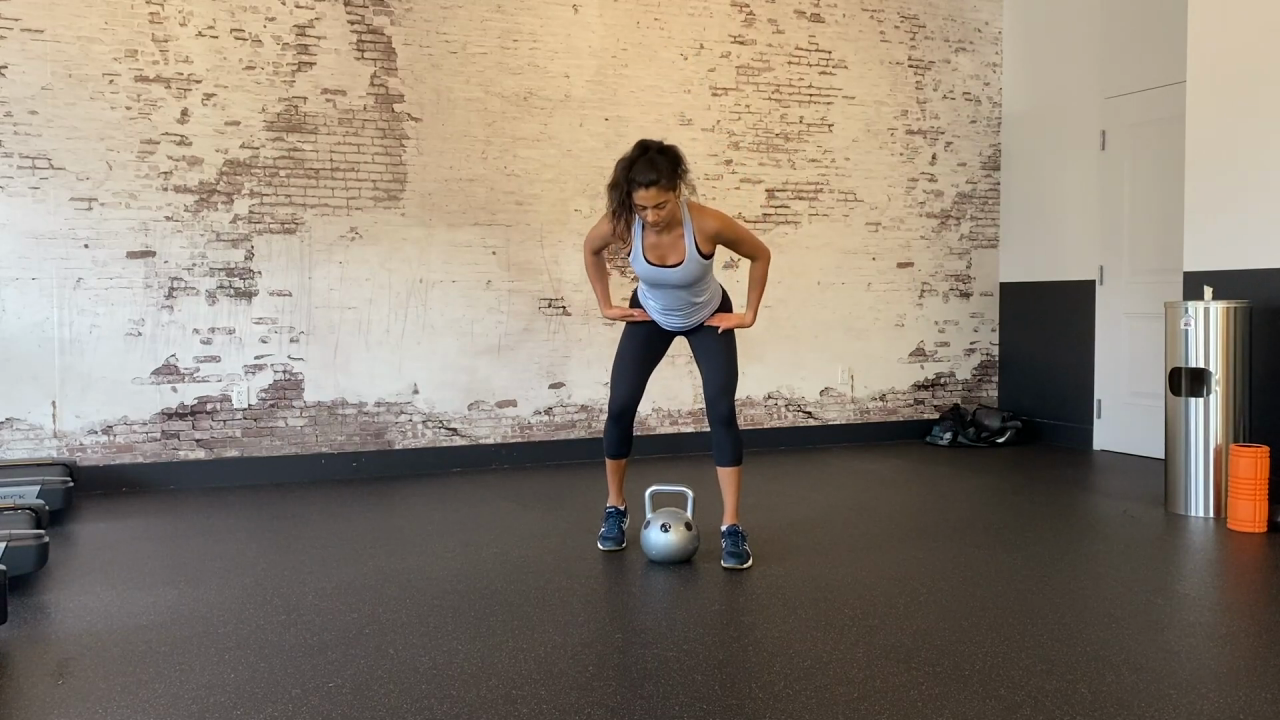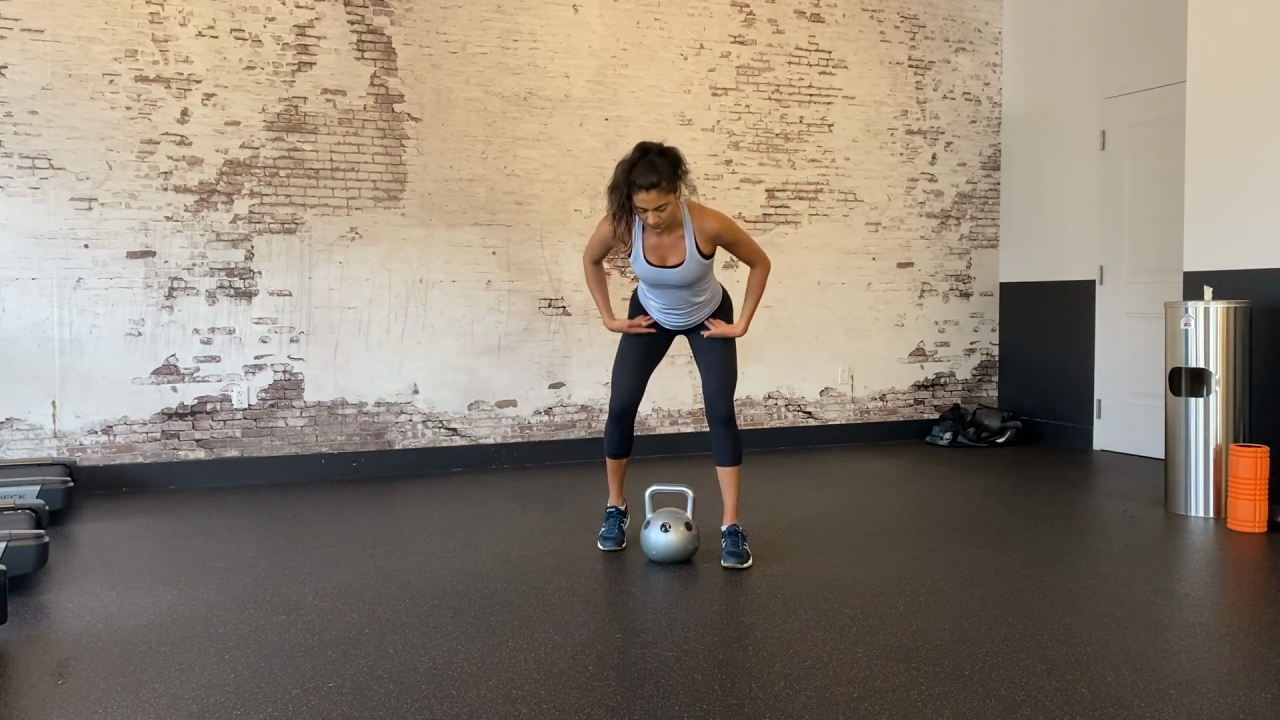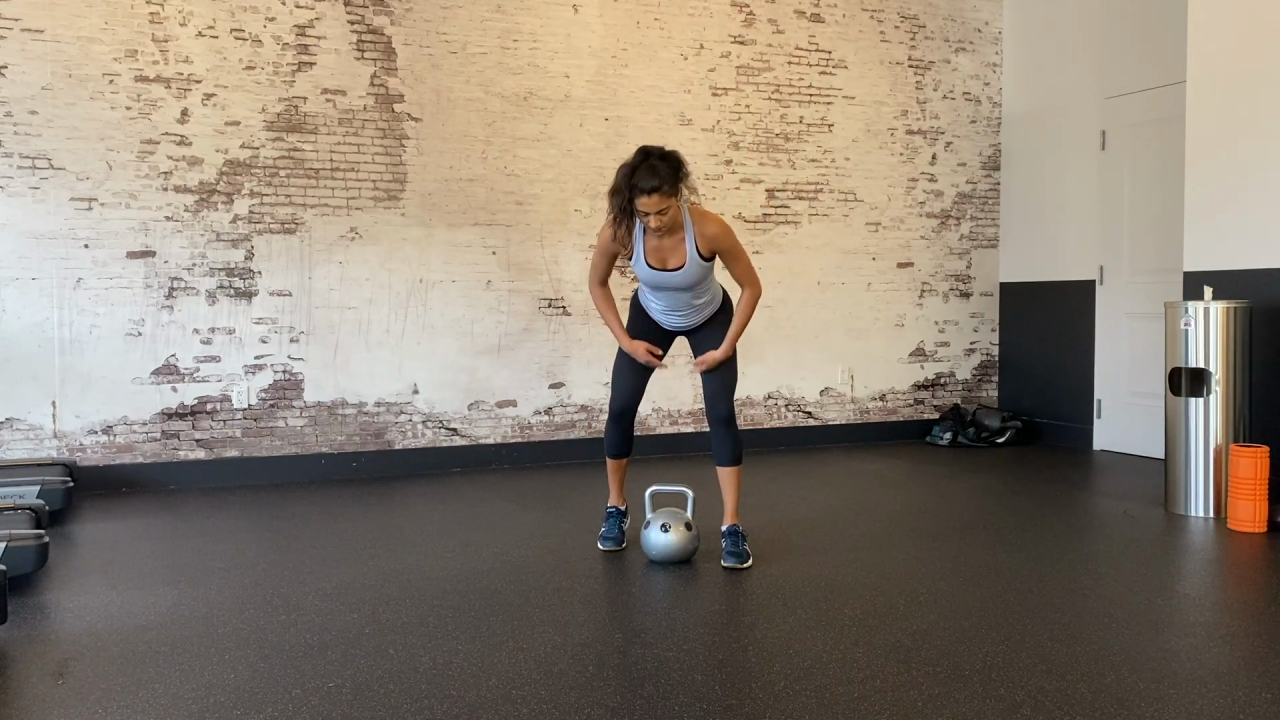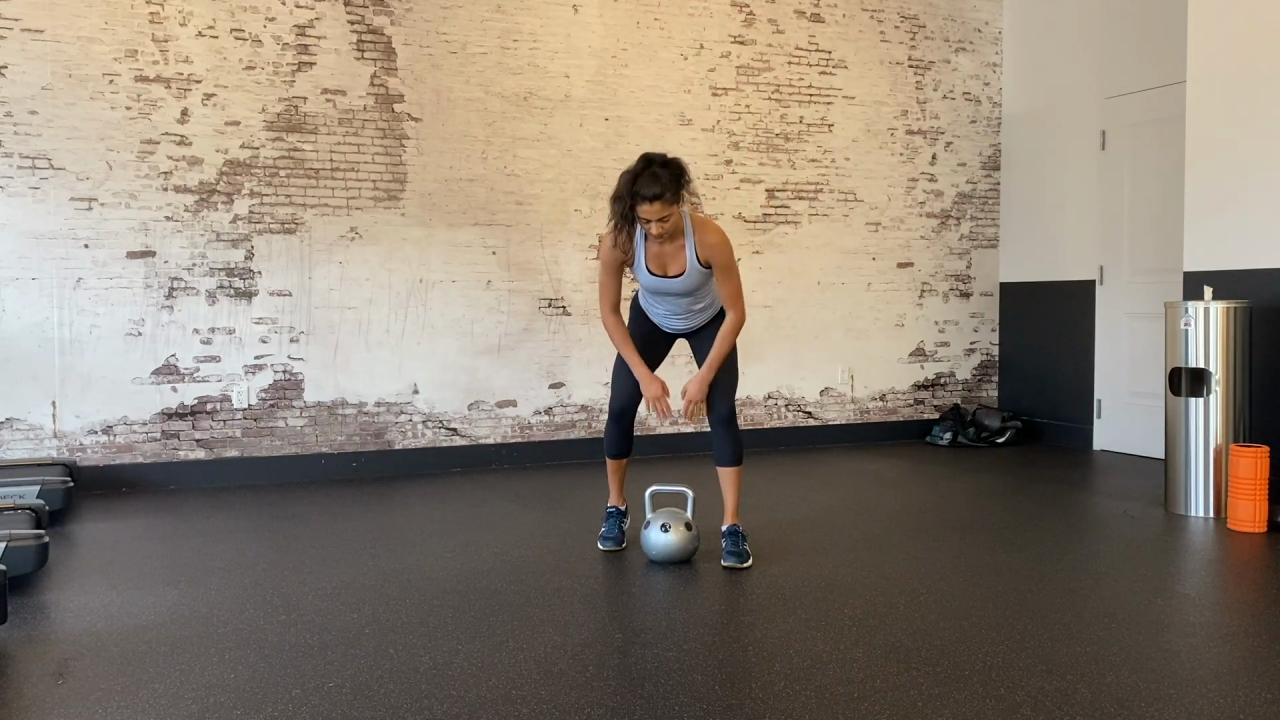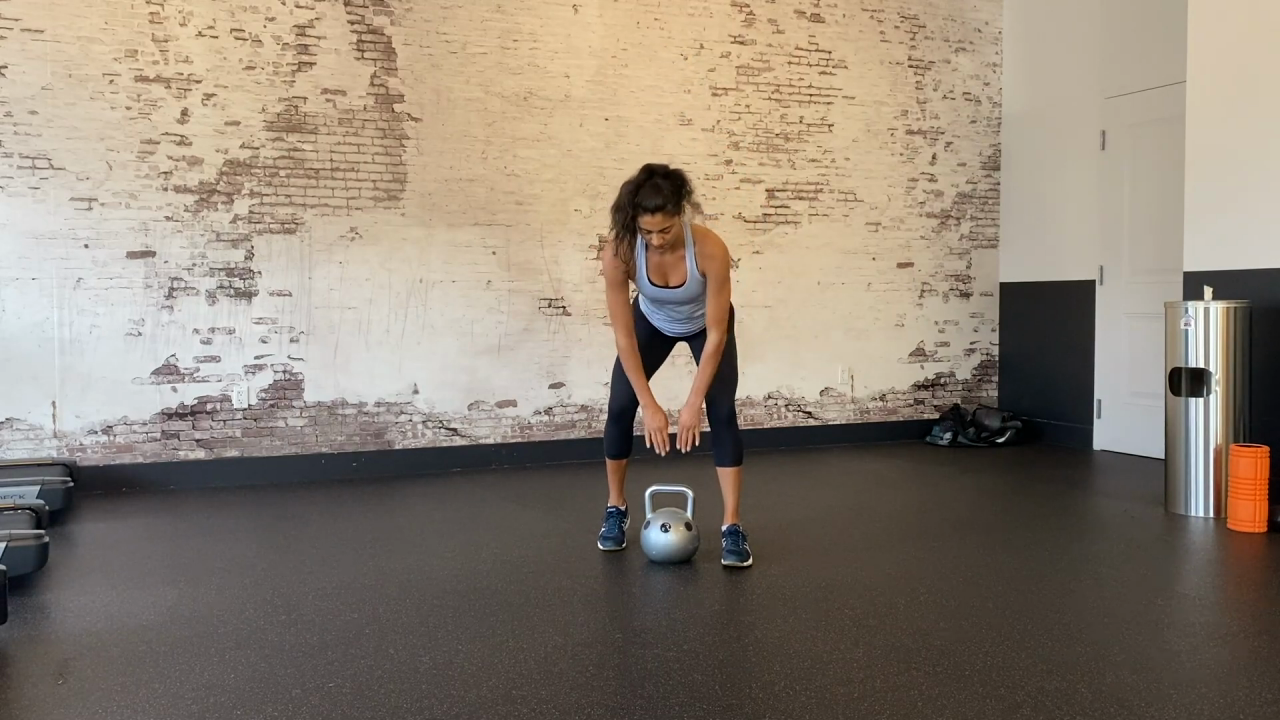
dt=0.1s
person 1, frame 1
left shoulder: (710, 224)
right shoulder: (618, 225)
left elbow: (761, 256)
right elbow: (590, 253)
left wrist: (749, 313)
right wrist: (607, 306)
left hip: (708, 318)
right hip: (650, 316)
left knee: (721, 410)
right knee: (620, 407)
left ankle: (732, 527)
right ankle: (615, 508)
person 1, frame 2
left shoulder: (710, 224)
right shoulder: (618, 227)
left elbow: (760, 264)
right elbow: (591, 262)
left wrist: (743, 322)
right wrist: (608, 316)
left hip: (708, 318)
right hip: (650, 317)
left knee: (721, 410)
right knee: (621, 407)
left ankle: (732, 527)
right ankle: (615, 509)
person 1, frame 3
left shoulder: (711, 229)
right shoulder: (619, 232)
left elbow: (751, 286)
right elbow: (597, 284)
left wrist: (726, 348)
right wrist: (625, 341)
left hip: (709, 318)
right hip: (650, 318)
left knee: (720, 410)
right knee: (621, 406)
left ankle: (732, 526)
right ankle: (616, 508)
person 1, frame 4
left shoulder: (710, 237)
right shoulder: (620, 239)
left elbow: (735, 311)
right elbow: (609, 310)
left wrist: (704, 378)
right wrist: (643, 374)
left hip: (708, 322)
right hip: (650, 320)
left knee: (722, 411)
right knee: (621, 407)
left ankle: (732, 526)
right ankle: (616, 508)
person 1, frame 5
left shoulder: (711, 249)
right shoulder: (619, 253)
left elbow: (716, 334)
right elbow: (624, 336)
left wrist: (693, 405)
right wrist: (649, 406)
left hip: (705, 324)
right hip: (652, 323)
left knee: (722, 412)
right knee: (620, 408)
left ankle: (732, 526)
right ankle: (616, 508)
